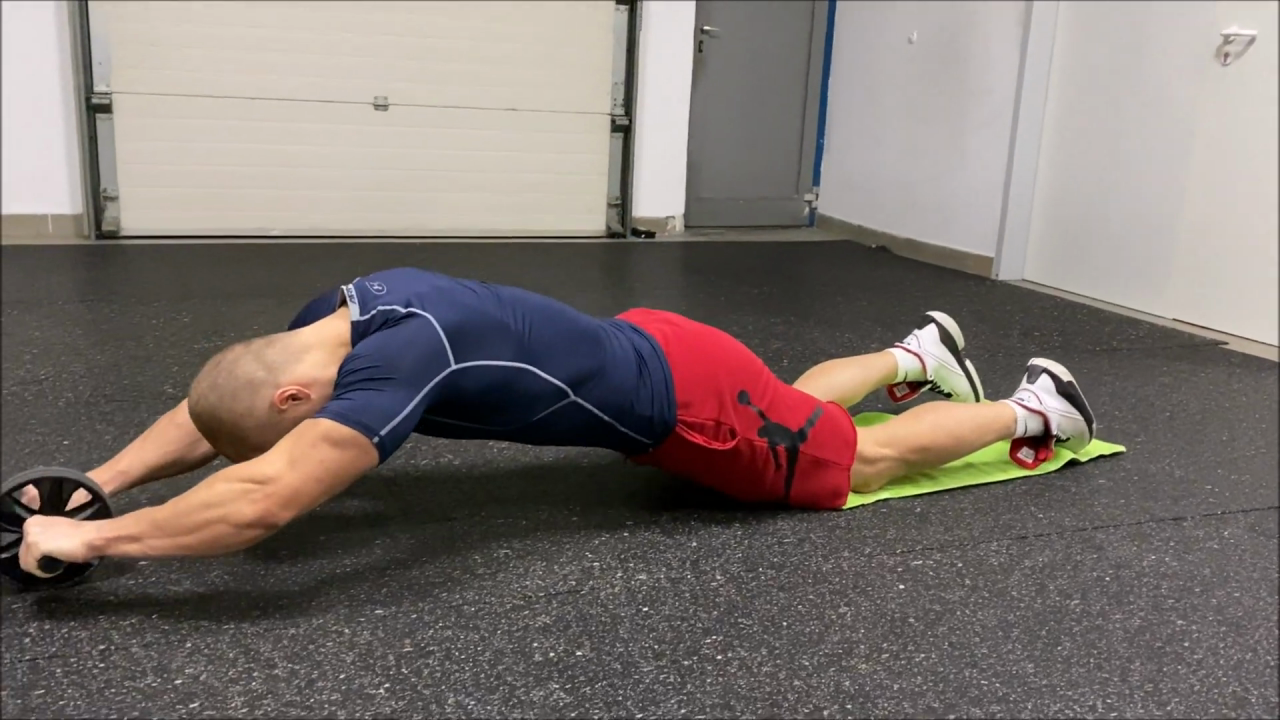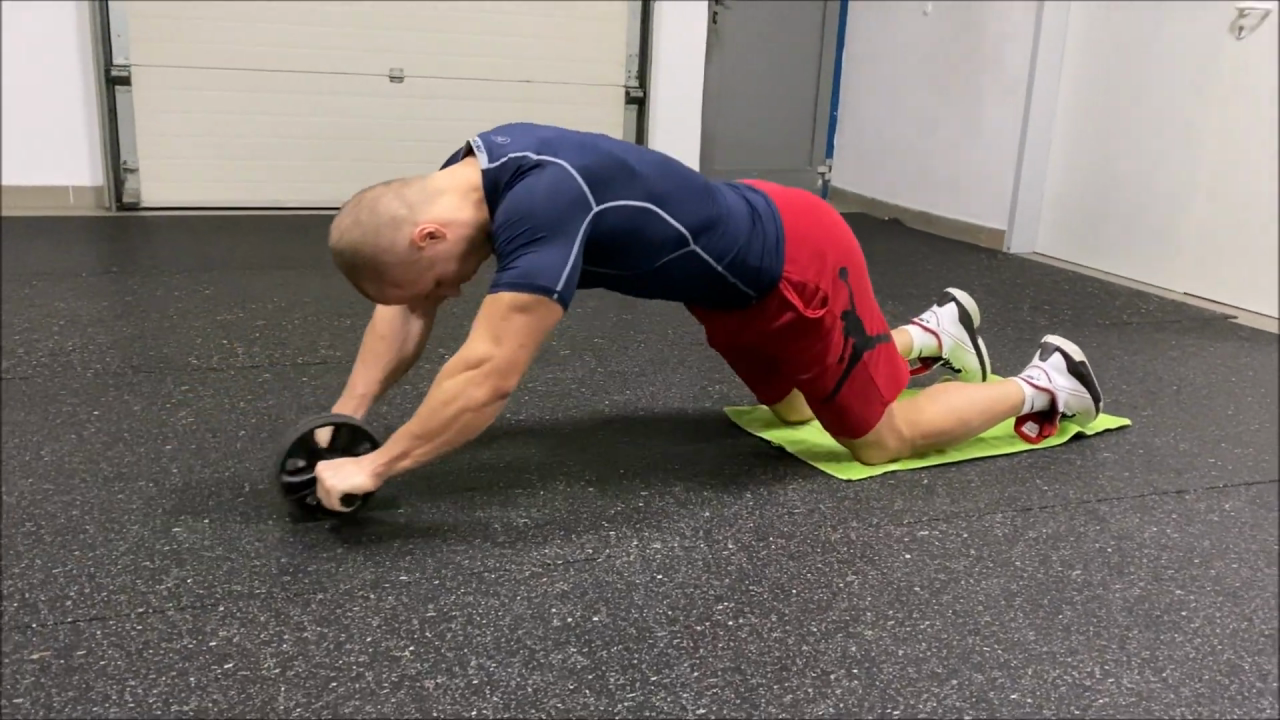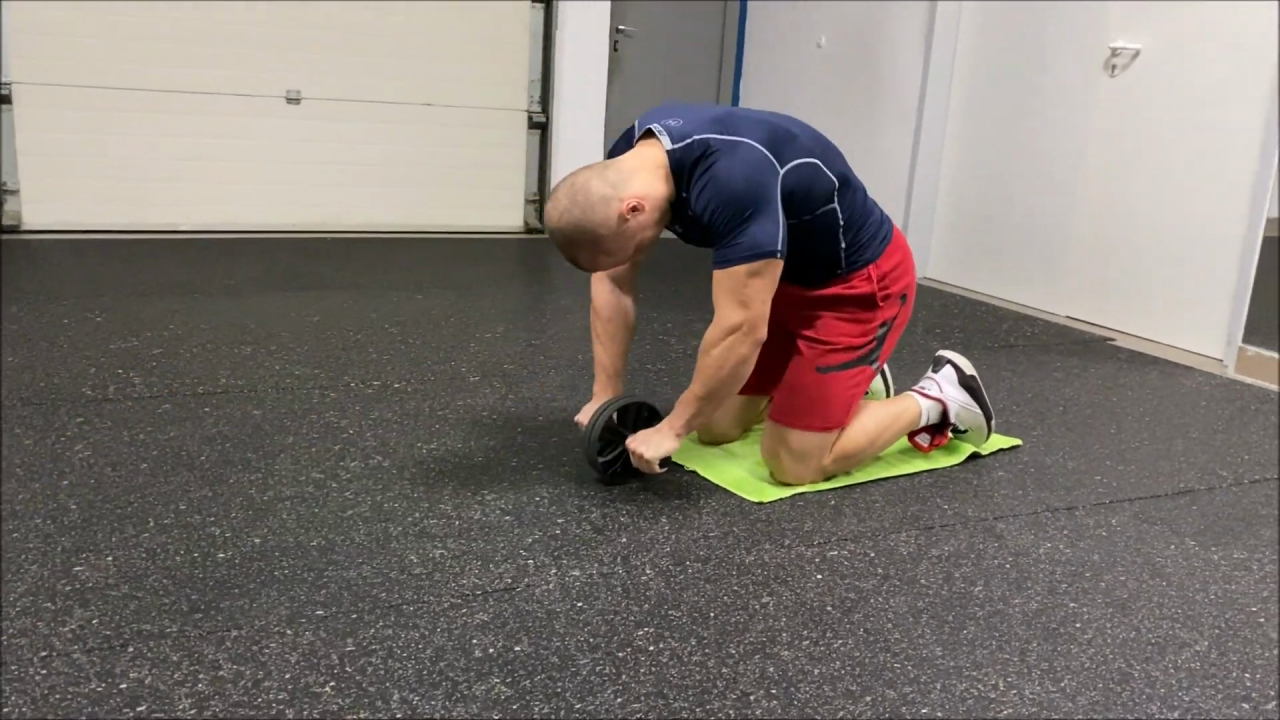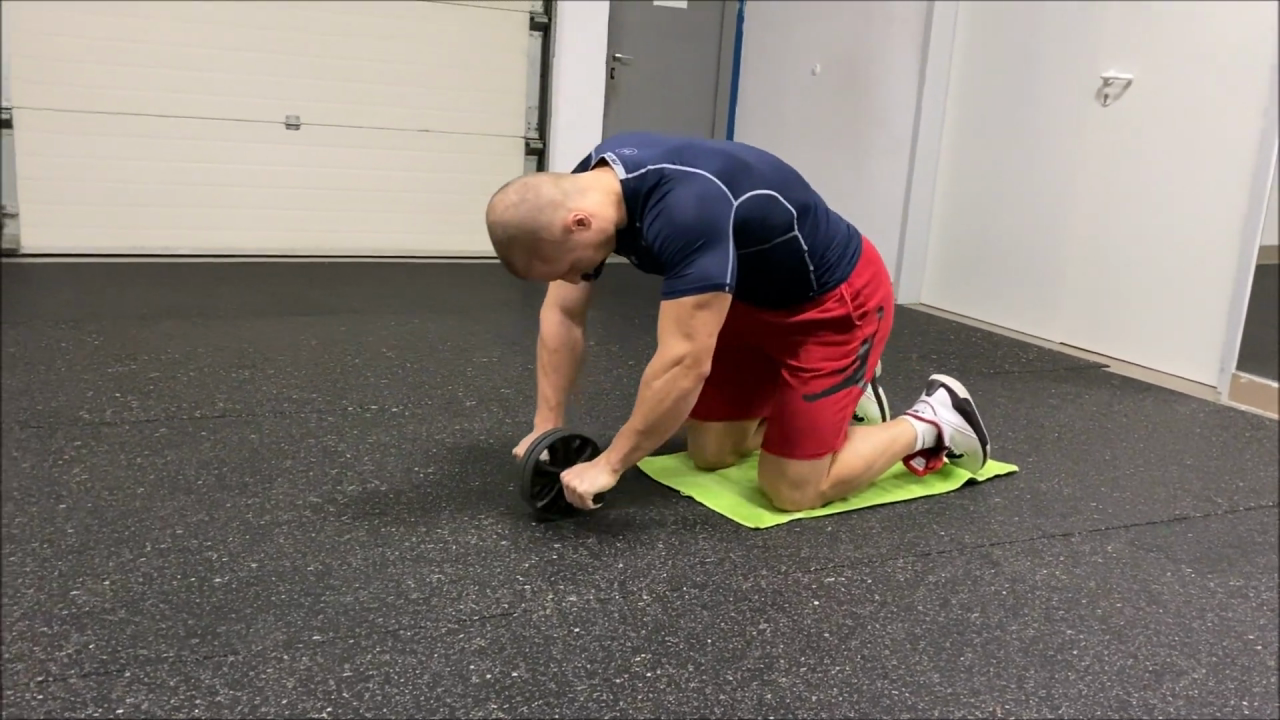
dt=1s
person 1, frame 1
left shoulder: (397, 356)
right shoulder: (341, 313)
left elbow: (267, 498)
right elbow: (208, 410)
left wrist: (90, 538)
right wrist: (97, 480)
left hip: (683, 398)
right hip: (645, 353)
left knee: (863, 458)
right knee: (801, 407)
left ankle: (1034, 410)
right ankle: (918, 353)
person 1, frame 2
left shoulder: (537, 203)
right shoulder: (466, 175)
left elbow: (488, 376)
right elbow: (407, 312)
left wrist: (374, 470)
right wrist: (349, 415)
left hip: (798, 265)
right hip: (745, 257)
left knee: (877, 438)
right knee: (795, 409)
left ankle: (1043, 386)
right ankle: (933, 331)
person 1, frame 3
left shoulder: (733, 179)
right shoulder: (627, 162)
left elbow: (741, 329)
right elbow: (611, 284)
left wrist: (671, 429)
right wrist: (604, 395)
left hip: (860, 280)
right hip: (783, 275)
left knee: (793, 462)
right knee: (714, 427)
left ankle: (933, 400)
right ankle: (842, 370)
person 1, frame 4
left shoulder: (686, 210)
right shoulder: (586, 188)
left elbow: (686, 363)
right elbow: (562, 317)
left wrist: (609, 465)
right wrist: (545, 426)
left hip: (839, 299)
right hip: (759, 294)
left knee: (793, 490)
right knee: (710, 454)
left ankle: (929, 423)
right ankle: (840, 388)
